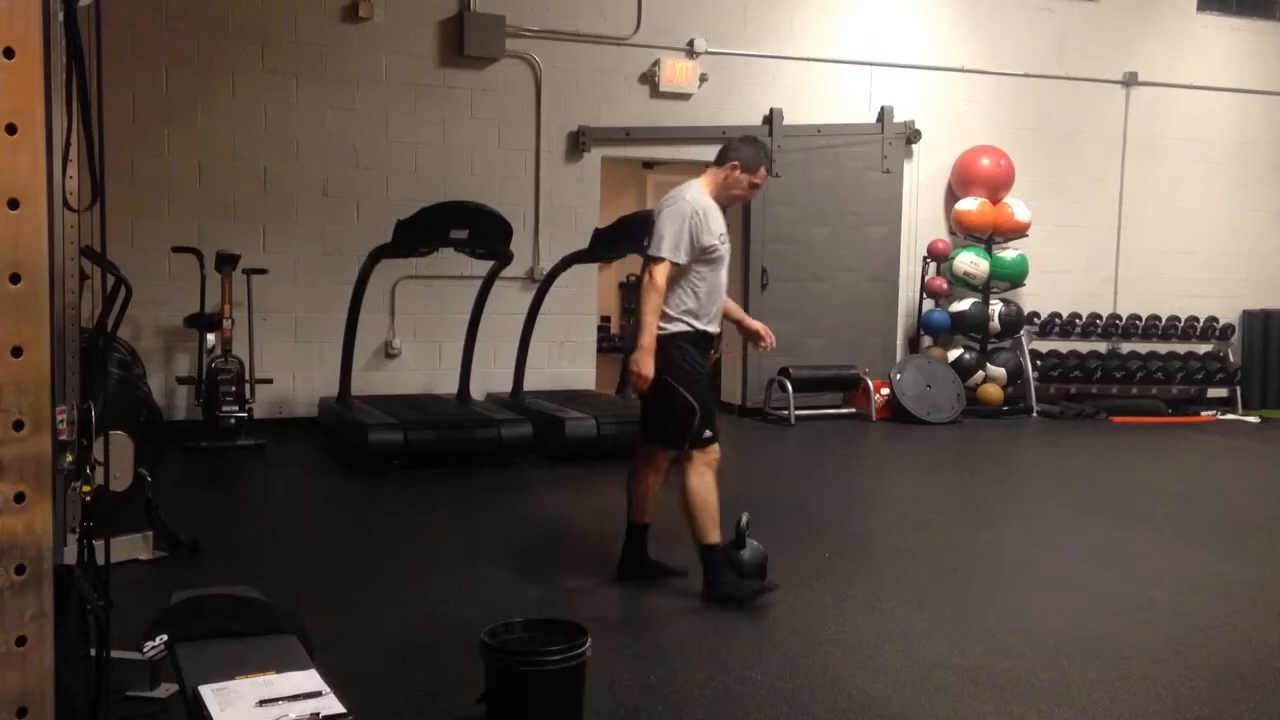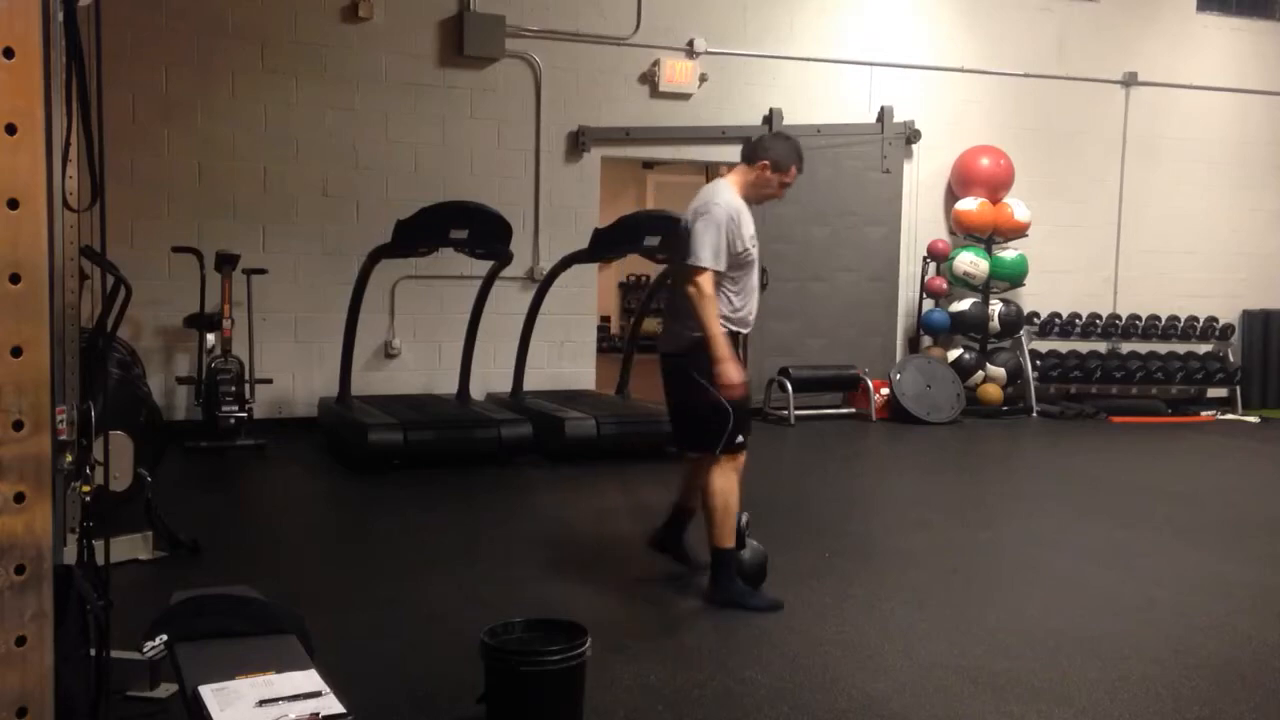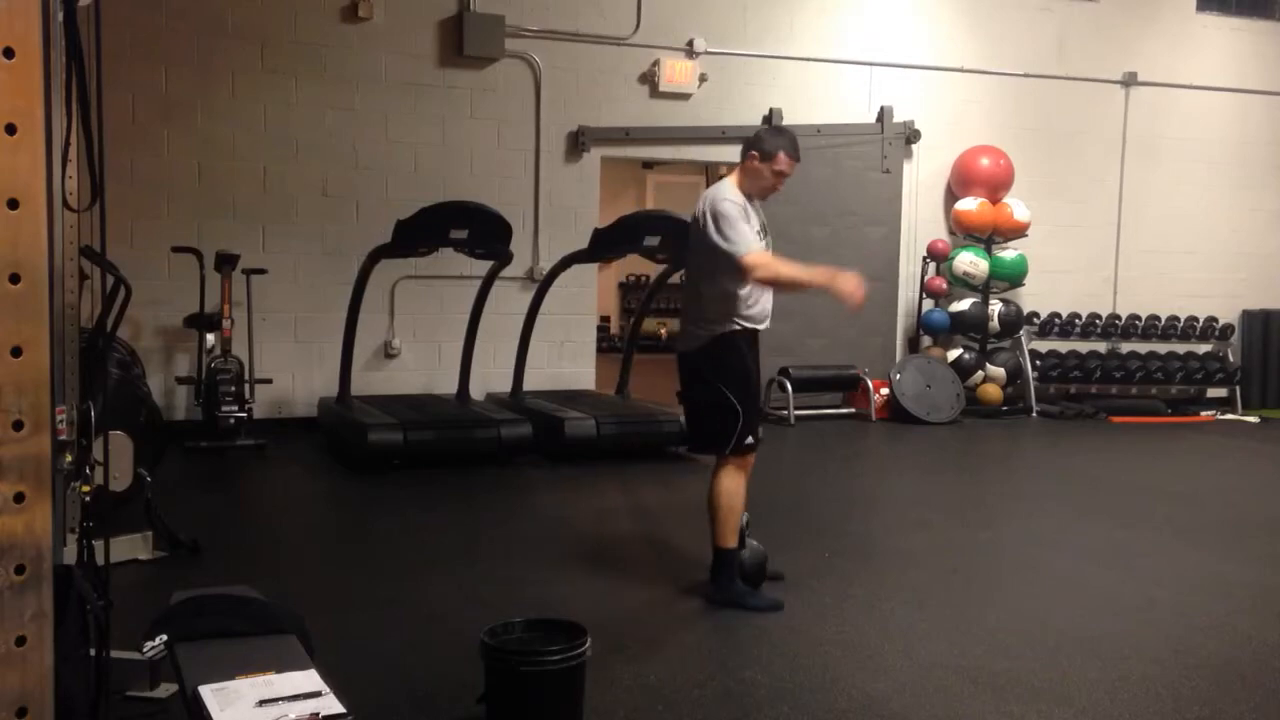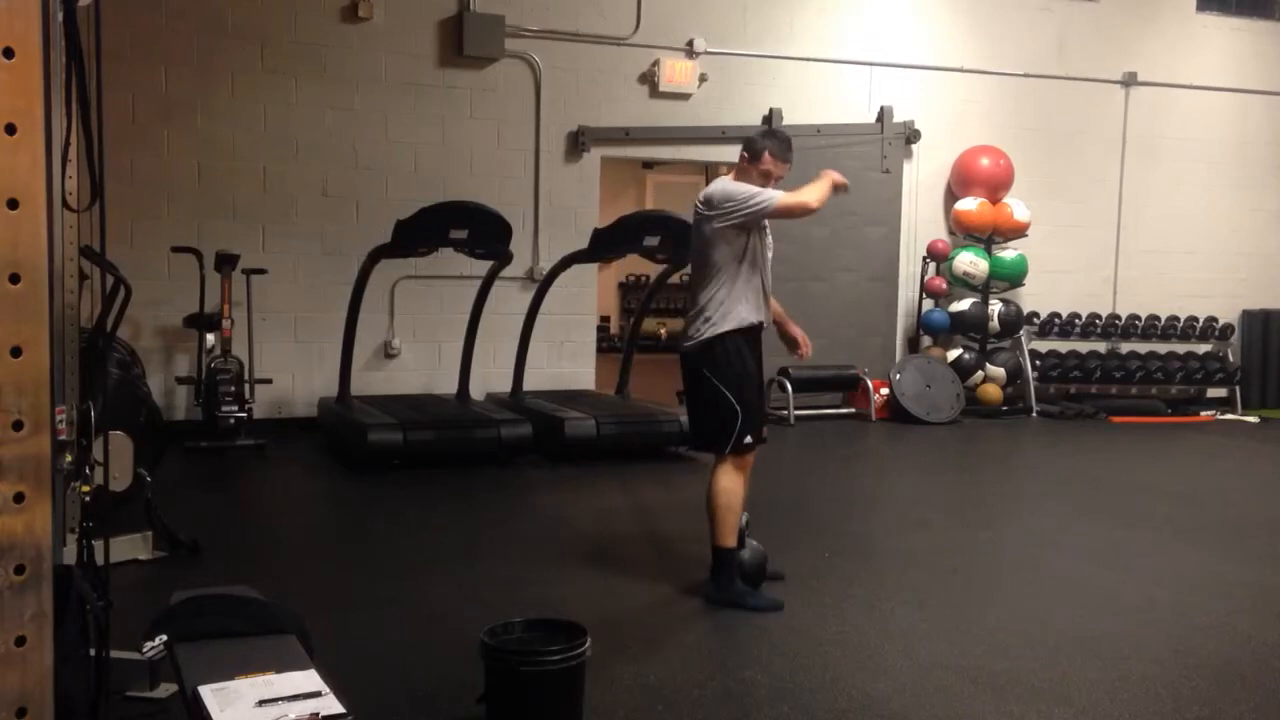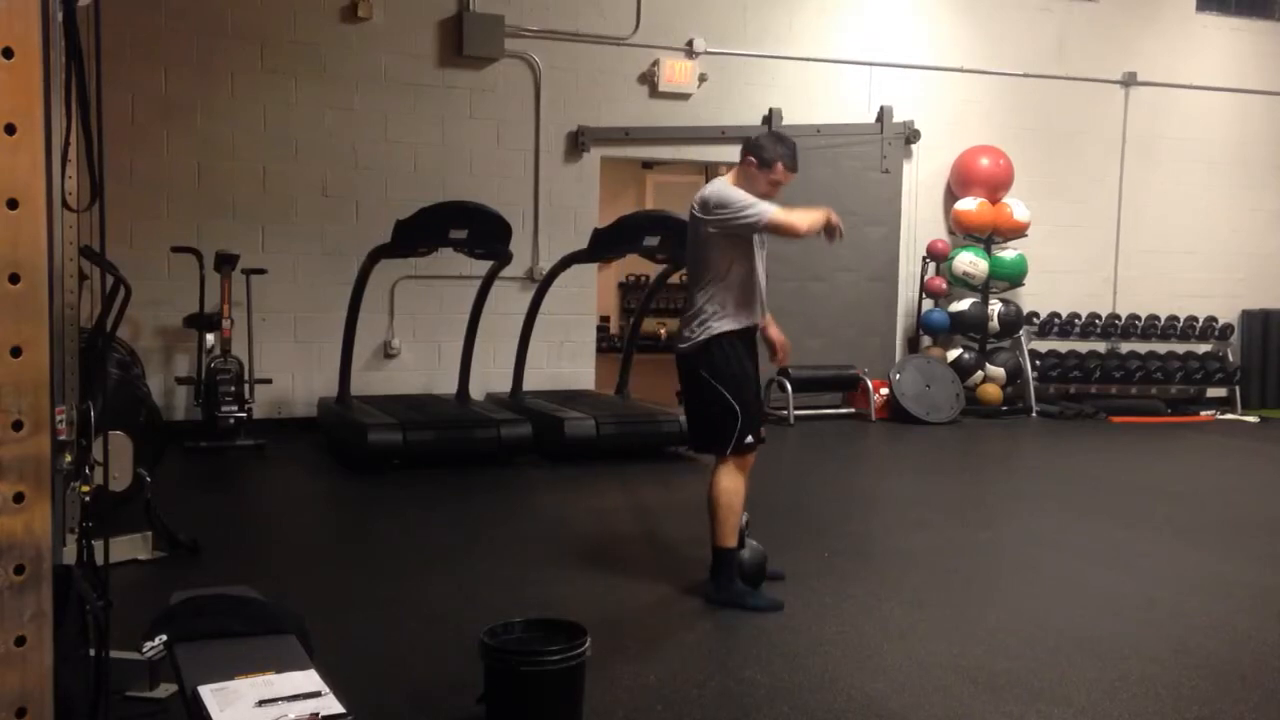
dt=0.3s
person 1, frame 1
left shoulder: (709, 208)
right shoulder: (687, 205)
right elbow: (657, 276)
left wrist: (743, 320)
right wrist: (644, 347)
left hip: (688, 341)
right hip: (674, 345)
left knee: (659, 449)
right knee: (702, 453)
left ankle: (634, 556)
right ankle: (718, 576)
person 1, frame 2
left shoulder: (734, 203)
right shoulder: (720, 207)
right elbow: (699, 285)
left wrist: (727, 348)
right wrist: (723, 358)
left hip: (710, 344)
right hip: (703, 348)
left knee: (712, 449)
right knee: (729, 457)
left ankle: (674, 531)
right ankle: (725, 579)
person 1, frame 3
left shoulder: (744, 205)
right shoulder: (723, 203)
right elbow: (758, 269)
right wrist: (830, 279)
left hip: (733, 340)
right hip: (718, 345)
left knee: (738, 455)
right knee: (736, 458)
left ankle: (731, 558)
right ankle: (725, 581)
person 1, frame 4
left shoulder: (748, 206)
right shoulder: (723, 197)
right elbow: (806, 203)
left wrist: (785, 323)
right wrist: (829, 179)
left hip: (739, 338)
right hip: (719, 344)
left knee: (742, 453)
right knee: (735, 456)
left ankle: (732, 557)
right ankle: (724, 580)
person 1, frame 5
left shoulder: (737, 199)
right shoulder: (722, 198)
right elbow: (797, 224)
left wrist: (767, 326)
right wrist: (826, 215)
left hip: (733, 339)
right hip: (716, 344)
left knee: (739, 454)
right knee: (736, 456)
left ankle: (733, 556)
right ankle: (724, 579)
